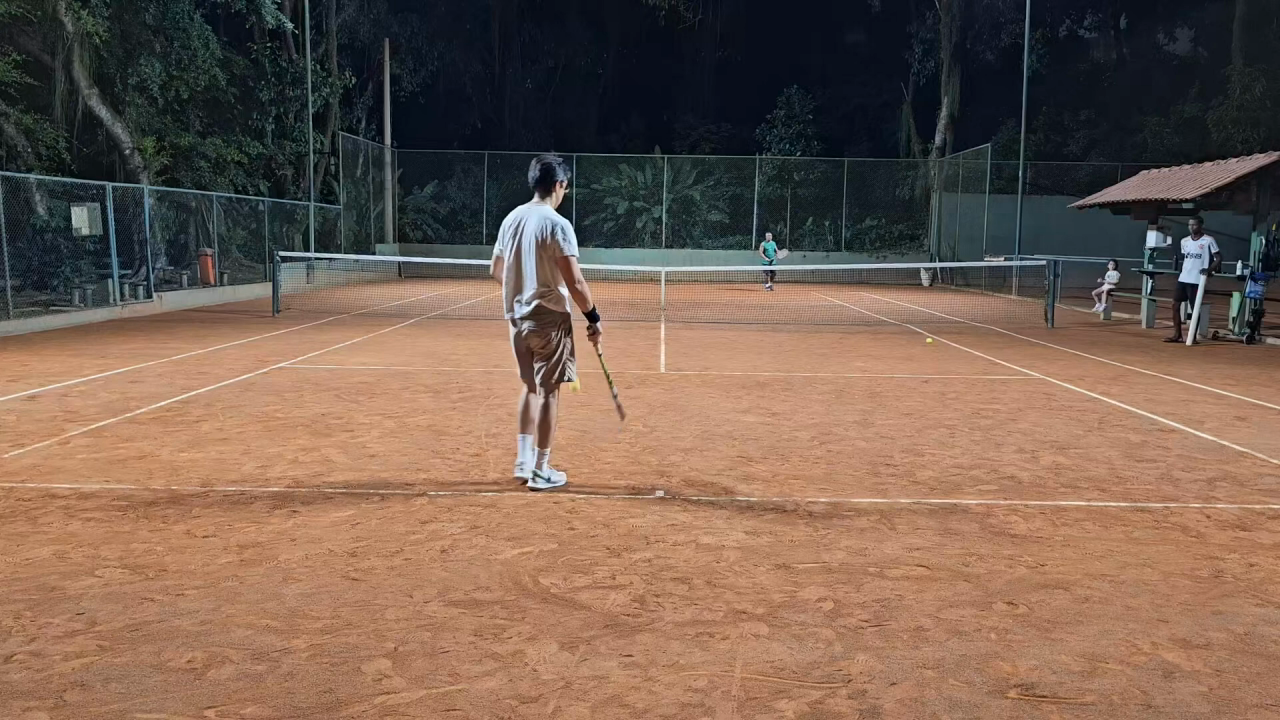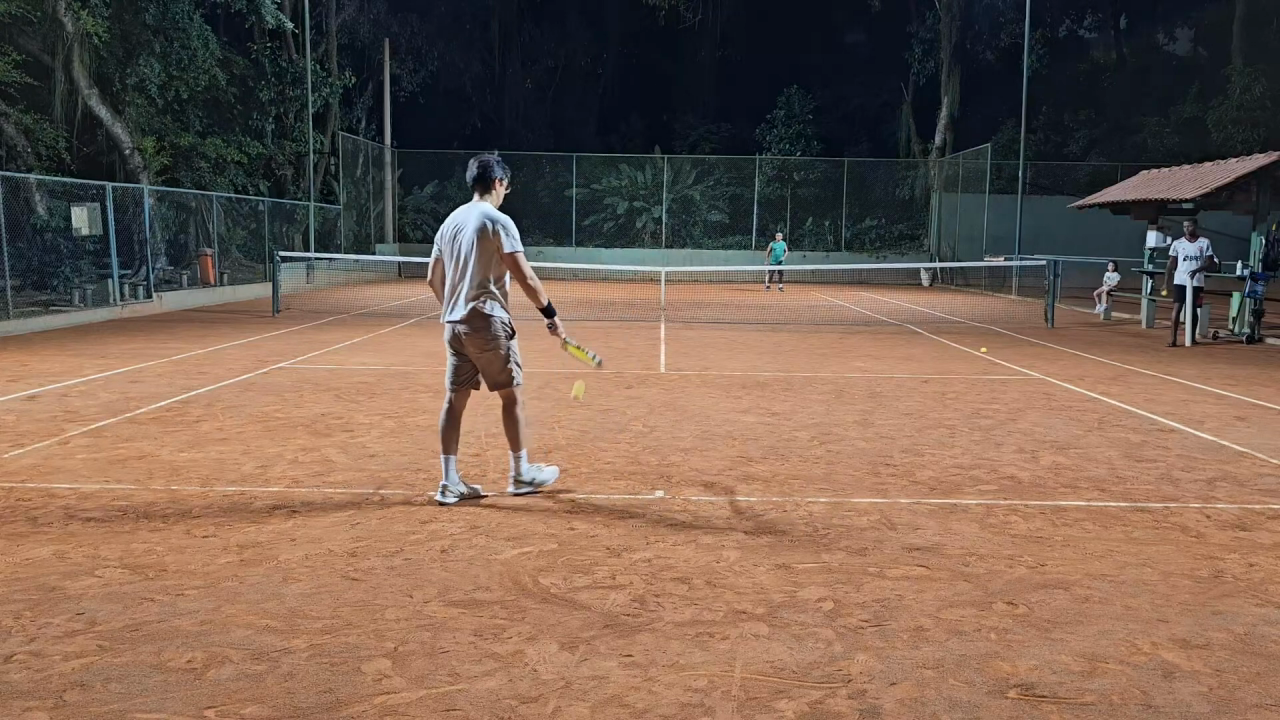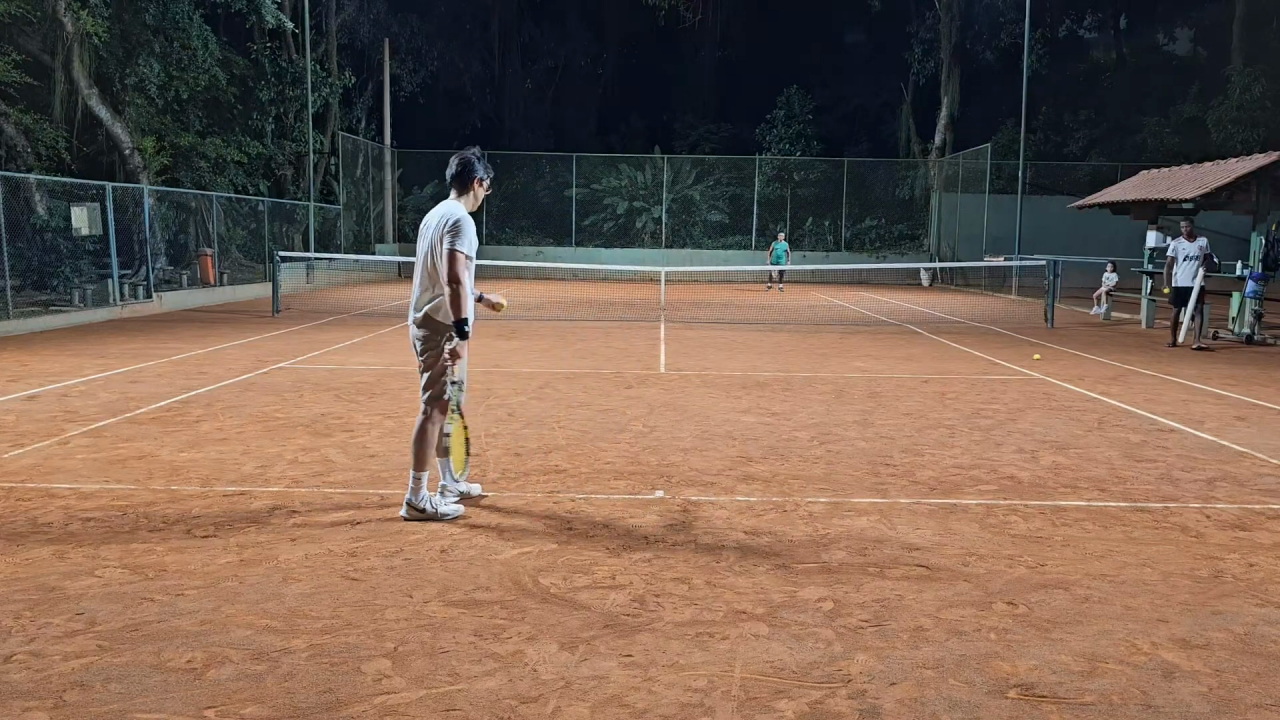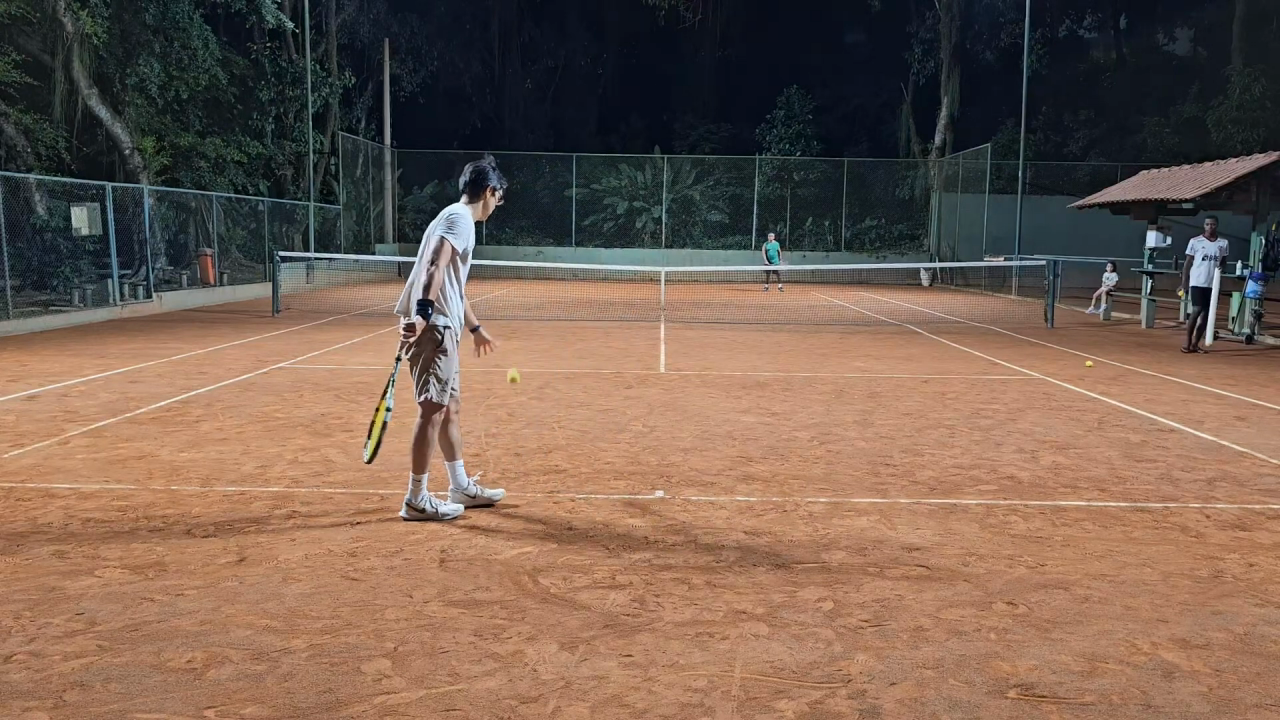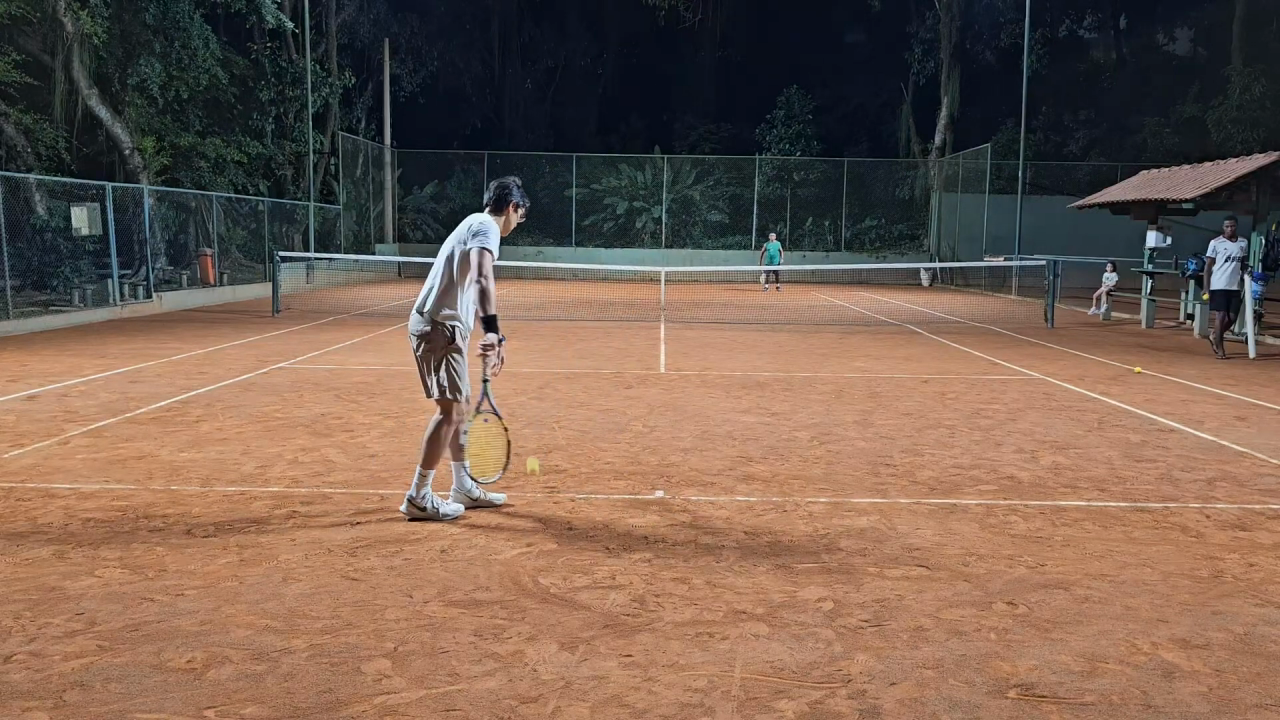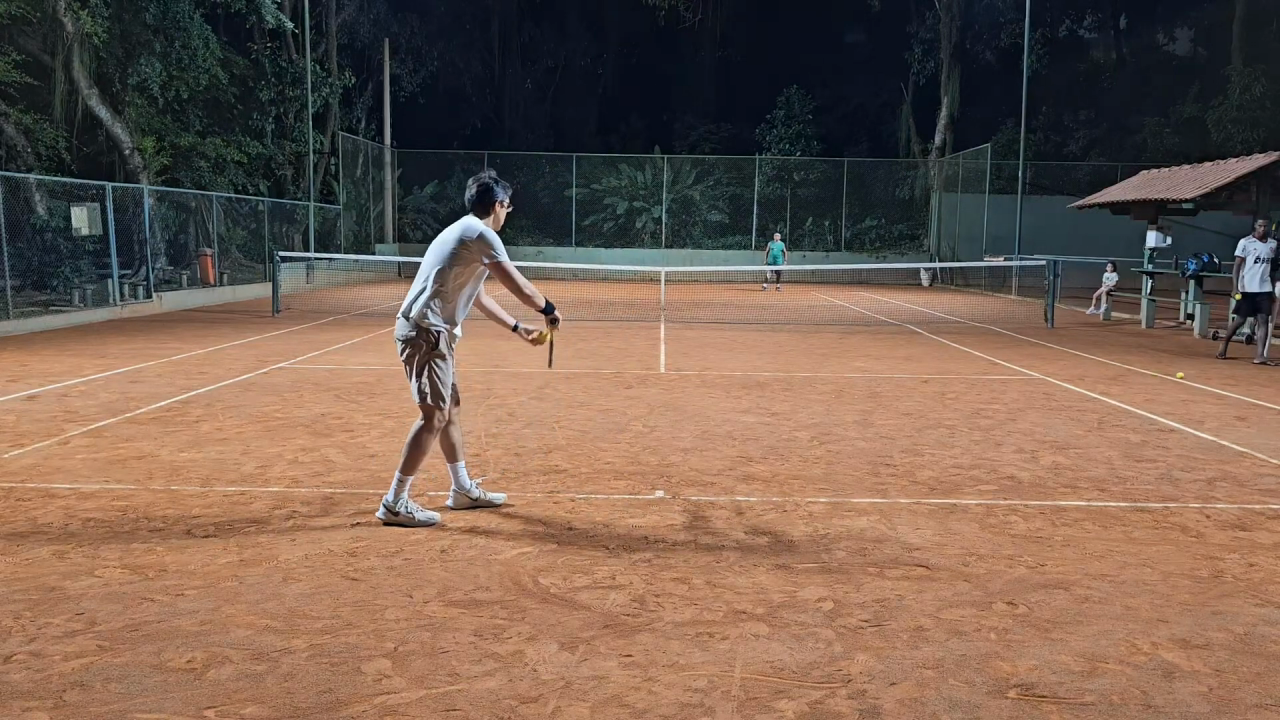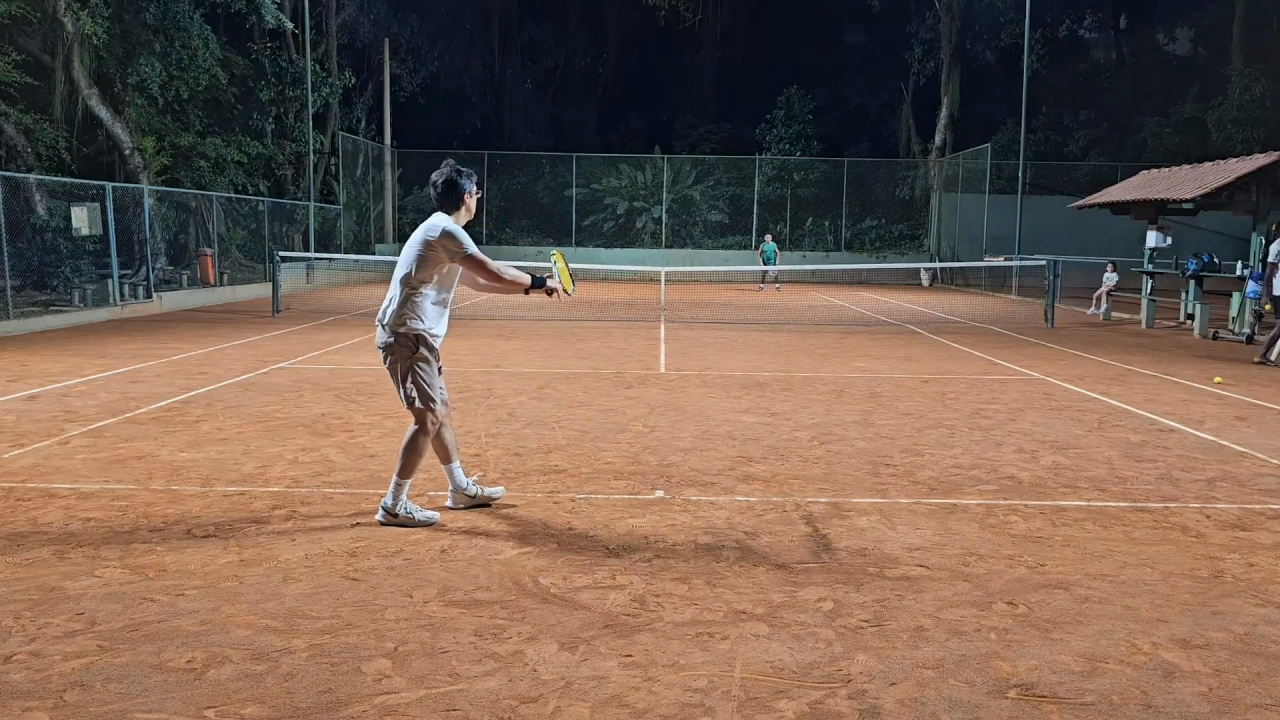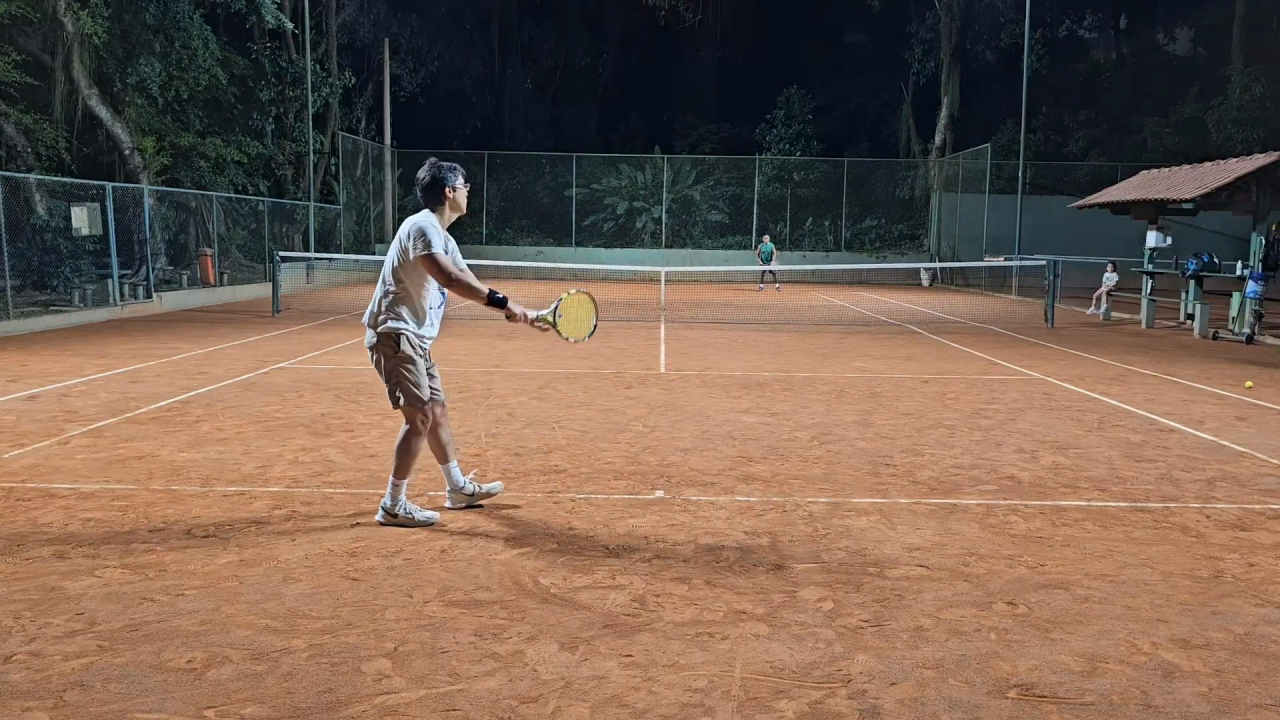
dt=0.5s
person 1, frame 1
left shoulder: (511, 220)
right shoulder: (558, 225)
left elbow: (497, 271)
right elbow: (574, 281)
right wrist: (593, 319)
left hip: (518, 319)
right hip: (550, 319)
left knee: (530, 389)
right knee: (548, 393)
left ankle: (524, 459)
right ankle: (541, 470)
person 1, frame 2
left shoulder: (450, 221)
right shoulder: (498, 221)
left elbow: (433, 279)
right elbow: (525, 277)
right wrist: (550, 314)
left hip: (455, 324)
right hip: (488, 322)
left knee: (455, 400)
right knee: (511, 396)
left ankle: (450, 483)
right ankle: (522, 473)
person 1, frame 3
left shoulder: (436, 214)
right shoulder: (460, 220)
right elbow: (454, 279)
left wrist: (482, 297)
right wrist: (460, 332)
left hip: (434, 324)
right hip: (443, 328)
left knee: (443, 406)
right knee: (435, 409)
left ankle: (448, 482)
right ankle: (417, 499)
person 1, frame 4
left shoulder: (456, 217)
right shoulder: (459, 218)
right elbow: (434, 266)
left wrist: (476, 328)
right wrist: (422, 312)
left hip: (441, 327)
right hip: (432, 326)
left knee: (450, 407)
right knee: (432, 410)
left ankle: (462, 488)
right ankle: (416, 500)
person 1, frame 5
left shoulder: (476, 226)
right shoulder: (485, 226)
left elbow: (477, 295)
right elbow: (484, 280)
left wrist: (496, 342)
right wrist: (491, 332)
left hip: (439, 325)
right hip: (440, 325)
left knee: (460, 406)
right knee: (450, 409)
left ankle: (464, 488)
right ankle: (419, 496)
person 1, frame 6
left shoulder: (464, 231)
right shoulder: (480, 234)
left elbow: (478, 296)
right elbow: (520, 287)
left wrist: (517, 328)
right wrist: (550, 311)
left hip: (431, 330)
right hip: (427, 331)
left knee: (451, 410)
right knee: (434, 415)
left ankle: (463, 489)
right ankle: (395, 502)
person 1, frame 7
left shoulder: (441, 229)
right shoulder: (445, 230)
left elbow: (478, 281)
right elbow: (494, 272)
left wrist: (529, 287)
right wrist: (541, 282)
left hip: (418, 336)
right hip: (407, 335)
left knee: (440, 411)
right knee: (428, 418)
left ankle: (462, 488)
right ankle: (394, 505)
person 1, frame 8
left shoulder: (443, 239)
right shoulder: (421, 227)
left elbow: (471, 286)
right elbow: (451, 281)
left wrist: (515, 311)
right wrist: (504, 303)
left hip: (414, 337)
right hip: (394, 334)
left knee: (437, 411)
right knee: (419, 417)
left ankle: (458, 488)
right ankle: (393, 505)
